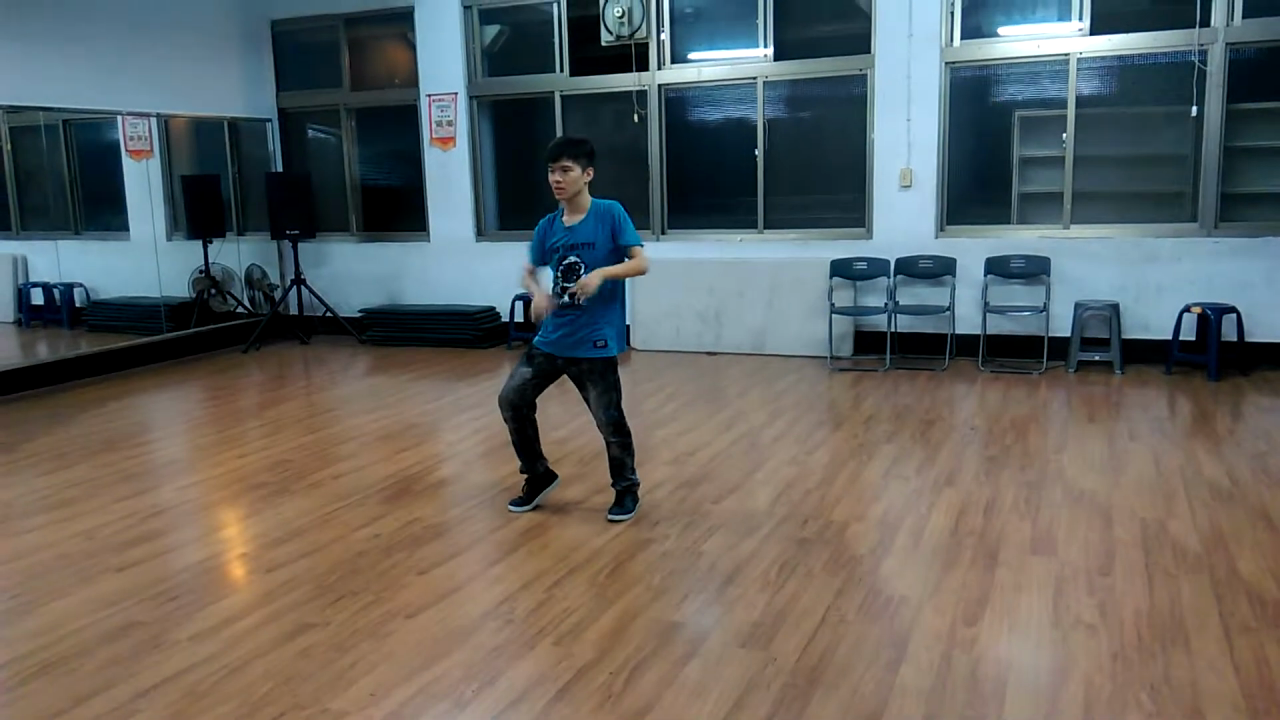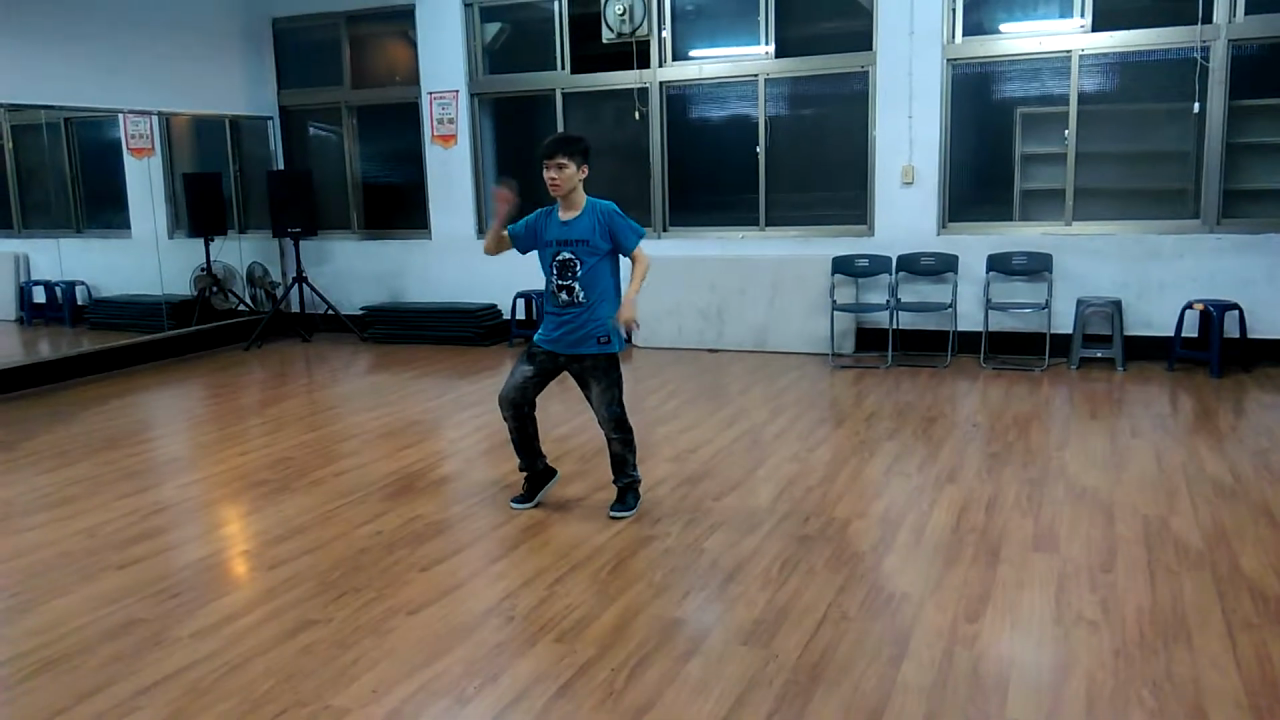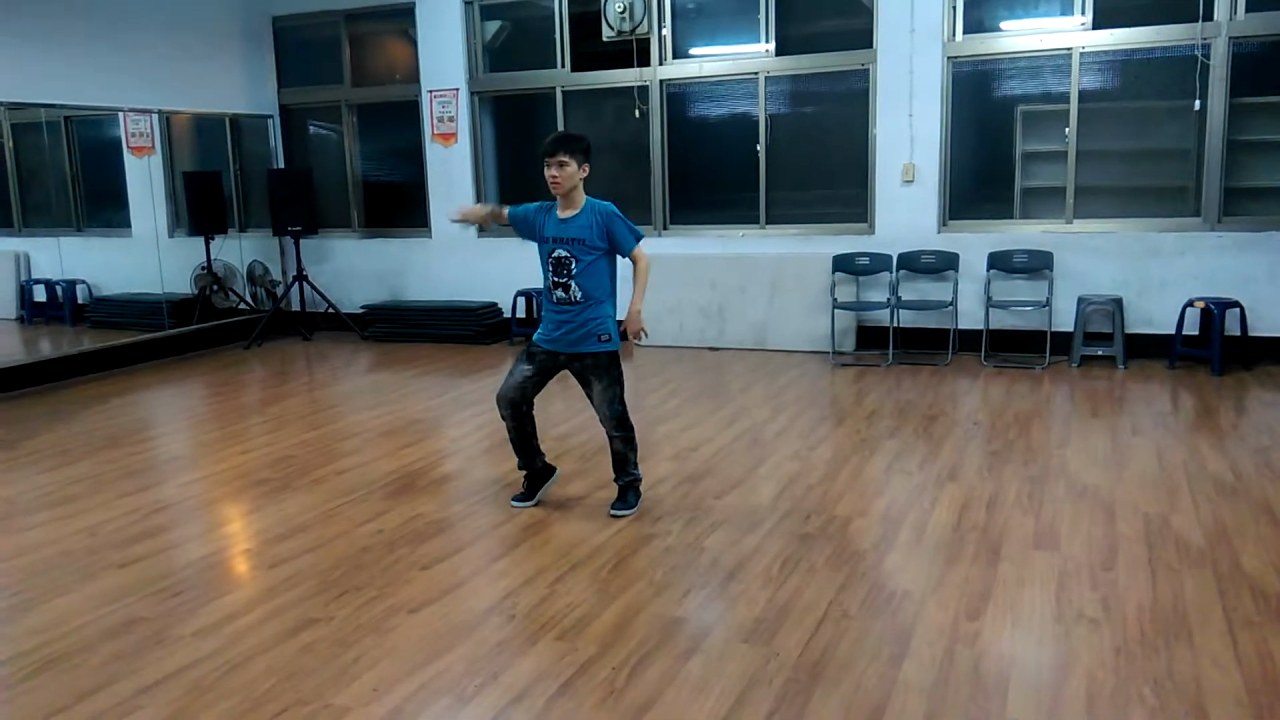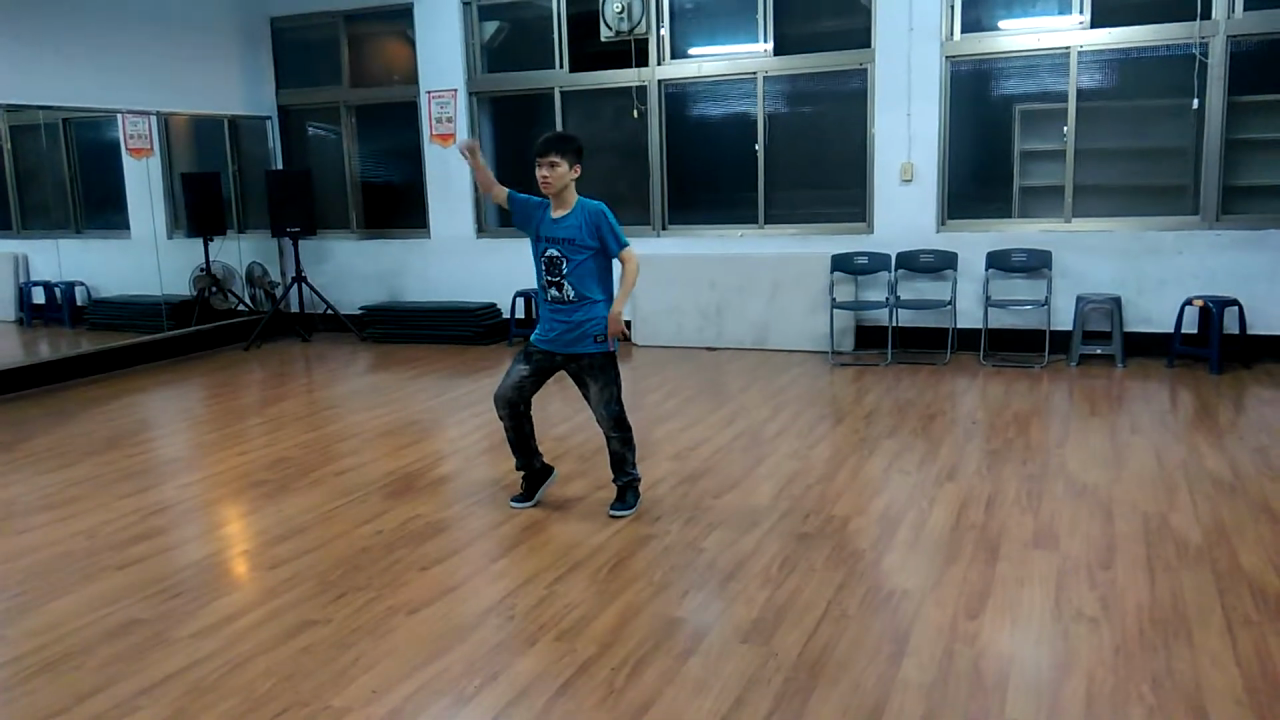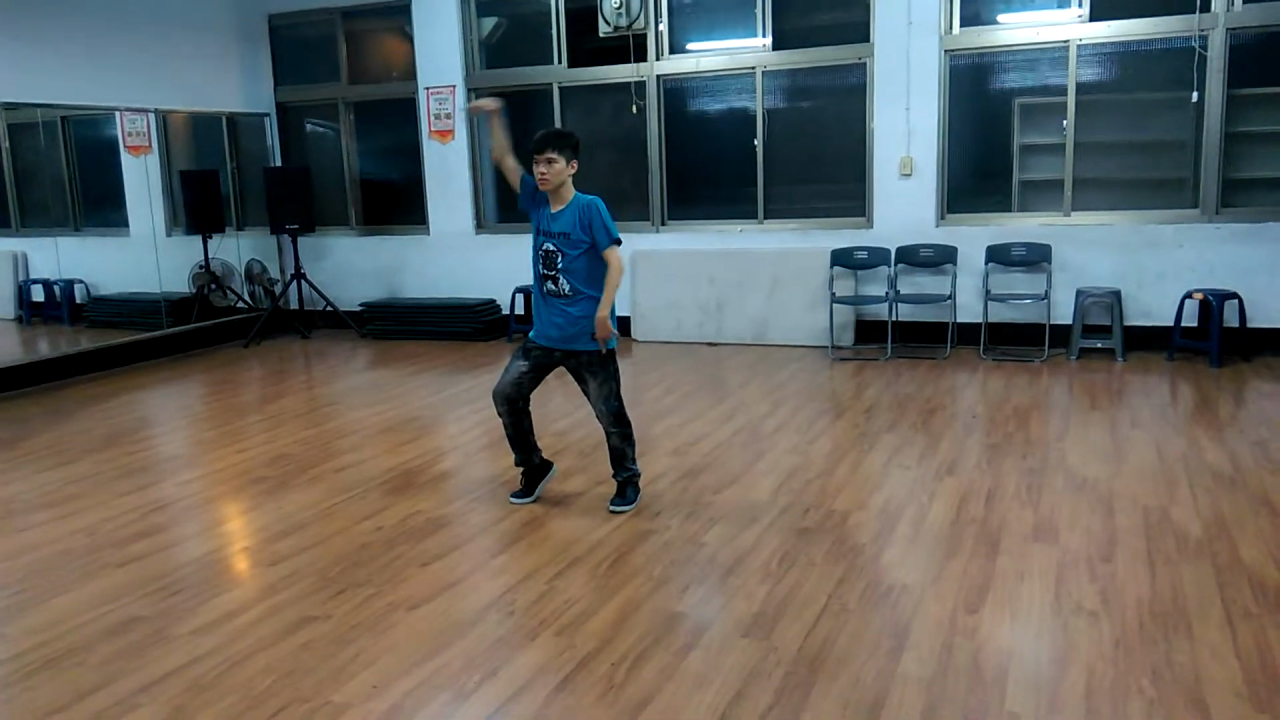
dt=0.2s
person 1, frame 1
left shoulder: (610, 213)
right shoulder: (548, 225)
left elbow: (641, 262)
right elbow: (529, 272)
left wrist: (601, 273)
right wrist: (537, 292)
left hip: (595, 341)
right hip: (551, 337)
left knee: (609, 419)
right knee: (512, 399)
left ankle: (627, 488)
right ankle: (538, 476)
person 1, frame 2
left shoulder: (606, 214)
right shoulder: (541, 220)
left elbow: (640, 259)
right elbow: (493, 247)
left wrist: (629, 299)
right wrist: (500, 215)
left hip: (596, 339)
right hip: (550, 336)
left knee: (610, 417)
right knee: (512, 399)
left ankle: (628, 485)
right ankle: (538, 473)
person 1, frame 3
left shoulder: (603, 214)
right shoulder: (539, 215)
left elbow: (640, 259)
right elbow: (498, 216)
left wrist: (635, 308)
right wrist: (479, 212)
left hip: (594, 338)
right hip: (550, 335)
left knee: (612, 415)
right knee: (510, 398)
left ankle: (629, 483)
right ankle: (537, 471)
person 1, frame 4
left shoulder: (594, 213)
right shoulder: (533, 210)
left elbow: (629, 260)
right elbow: (493, 190)
left wrist: (617, 308)
right wrist: (475, 158)
left hip: (590, 338)
right hip: (546, 336)
left knee: (609, 416)
right knee: (507, 398)
left ankle: (627, 484)
right ankle: (536, 472)
person 1, frame 5
left shoulder: (590, 208)
right shoulder: (536, 201)
left elbow: (615, 263)
right elbow: (503, 159)
left wrist: (603, 313)
right wrist: (495, 114)
left hip: (588, 335)
right hip: (545, 333)
left knee: (609, 411)
right knee: (506, 394)
left ankle: (627, 479)
right ankle: (534, 468)
